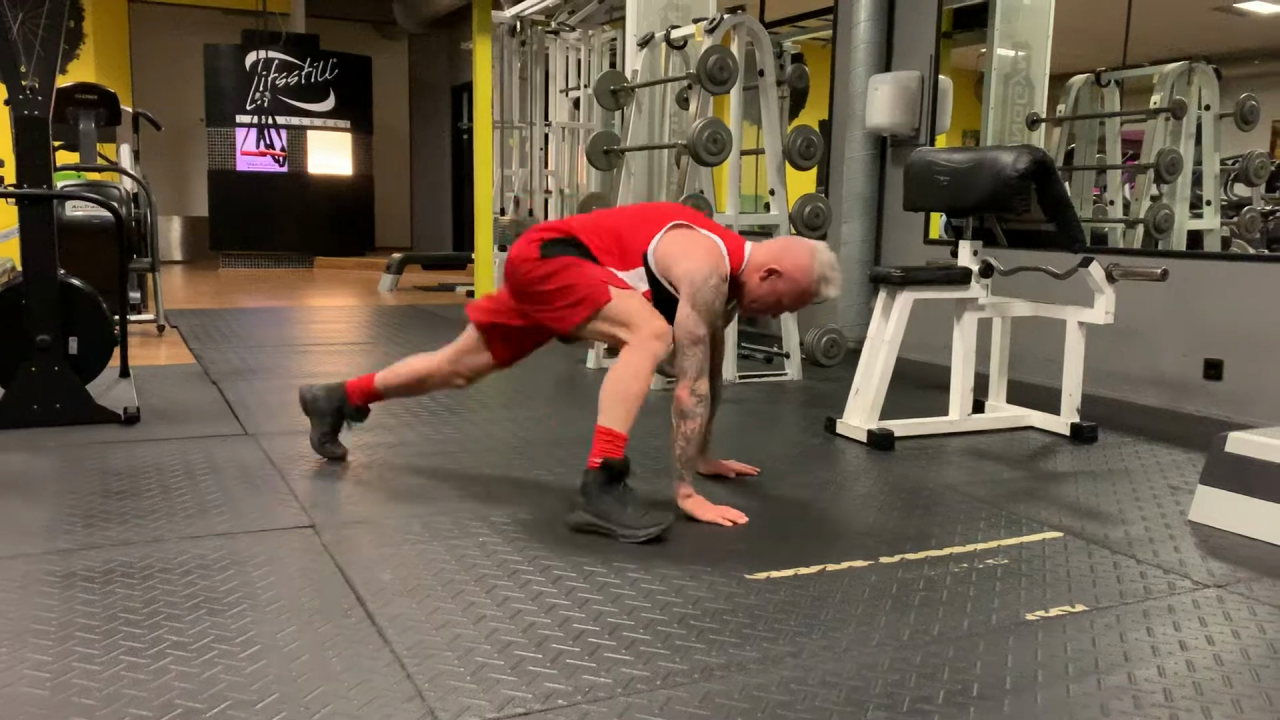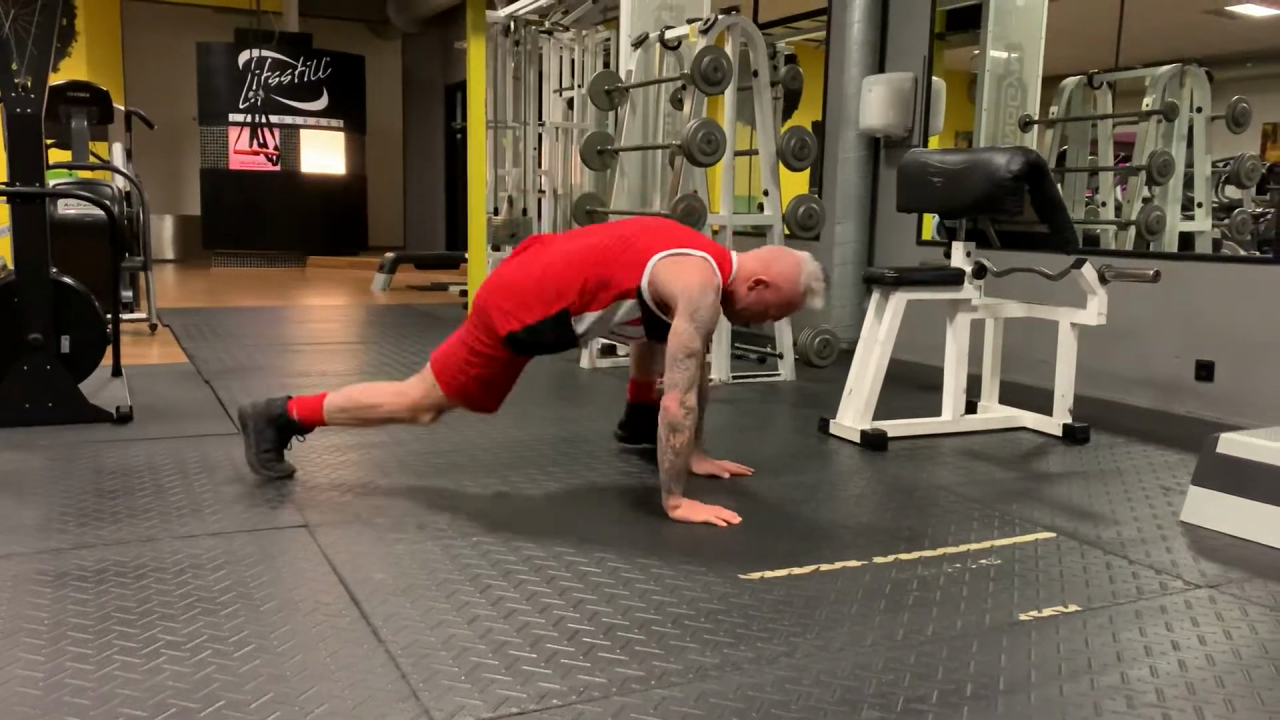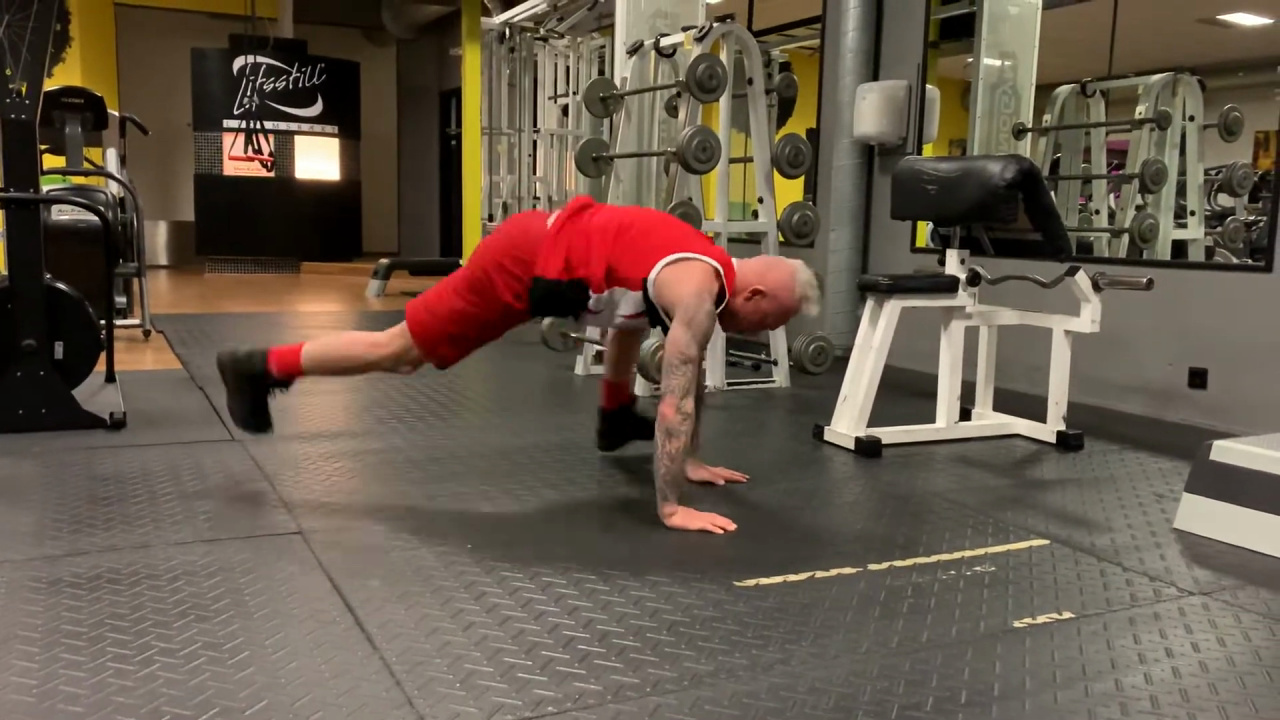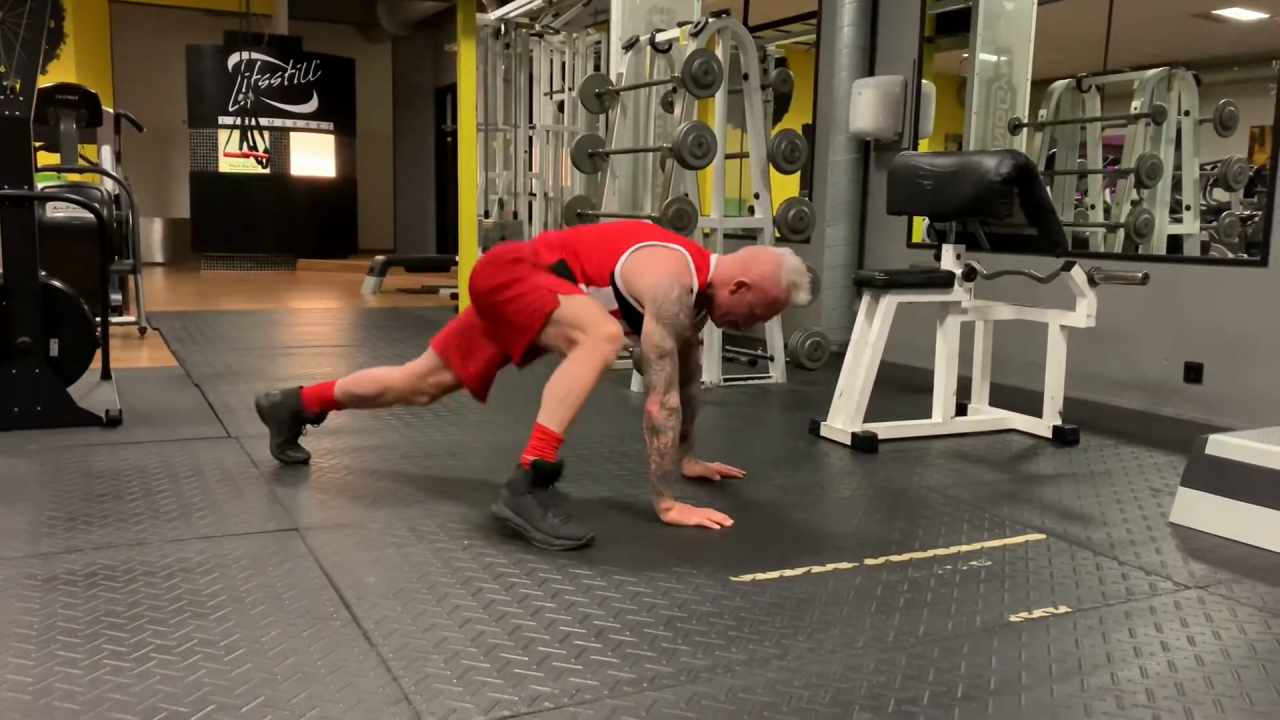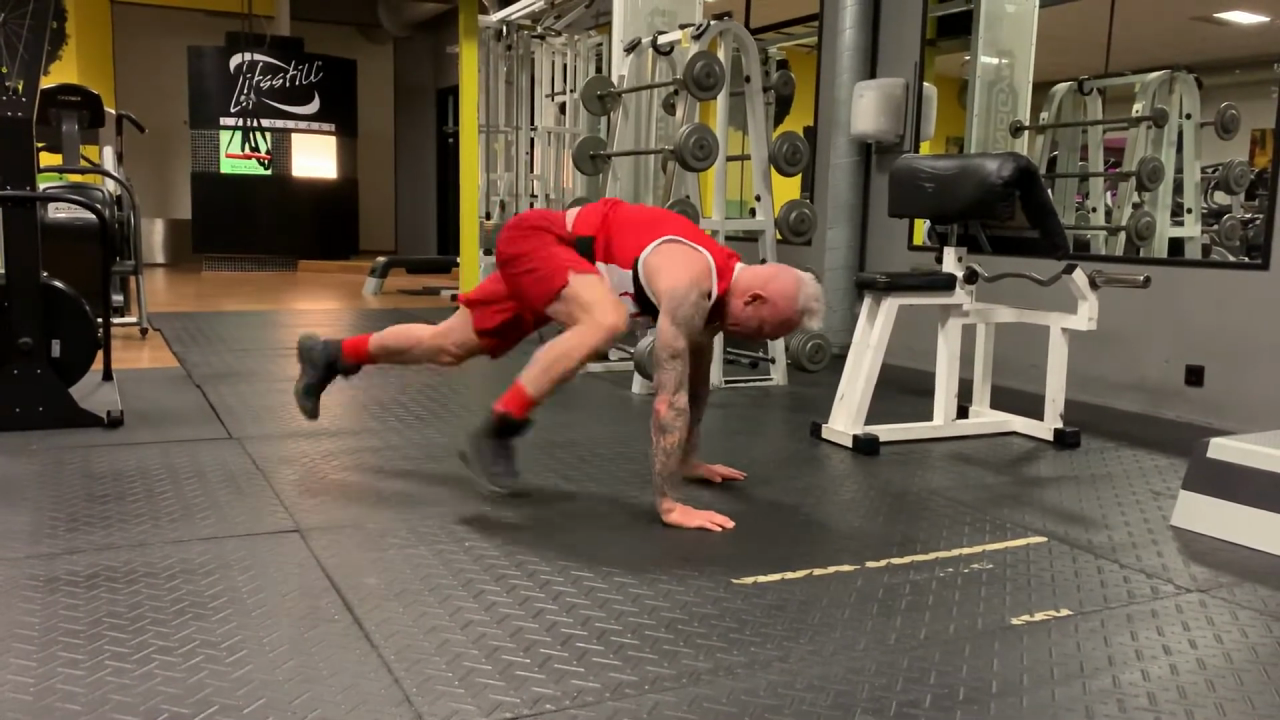
dt=1s
person 1, frame 1
left shoulder: (725, 269)
right shoulder: (705, 267)
left elbow: (707, 369)
right elbow: (690, 385)
left wrist: (704, 457)
right wrist: (687, 491)
left hip: (550, 267)
right hip: (544, 256)
left knee: (455, 367)
right knee: (650, 336)
left ankle: (339, 399)
right ankle: (602, 487)
person 1, frame 2
left shoulder: (705, 270)
right shoulder: (700, 286)
left elbow: (689, 371)
right elbow: (679, 395)
left wrist: (694, 454)
right wrist: (677, 501)
left hip: (545, 275)
right hip: (520, 305)
left knee: (660, 337)
right knee: (420, 404)
left ankle: (638, 422)
right ankle: (279, 417)
person 1, frame 3
left shoulder: (705, 265)
right shoulder: (698, 289)
left elbow: (689, 372)
right elbow: (677, 400)
left wrist: (690, 460)
right wrist: (672, 507)
left hip: (546, 234)
right hip: (521, 266)
left knee: (641, 315)
right knee: (398, 351)
left ankle: (614, 420)
right ankle: (261, 368)
person 1, frame 4
left shoulder: (698, 283)
right shoulder: (672, 285)
left elbow: (686, 374)
right elbow: (662, 395)
left wrist: (683, 459)
right wrist: (668, 502)
left hip: (531, 283)
right hip: (509, 275)
left knee: (421, 385)
right knee: (601, 343)
left ankle: (293, 407)
right ankle: (528, 485)
person 1, frame 5
left shoulder: (716, 283)
right shoulder: (689, 285)
left elbow: (696, 377)
right elbow: (671, 395)
left wrist: (692, 461)
right wrist: (669, 501)
left hip: (563, 251)
right hip: (534, 237)
left knee: (451, 343)
right knee: (606, 319)
left ankle: (332, 354)
right ankle: (495, 433)
